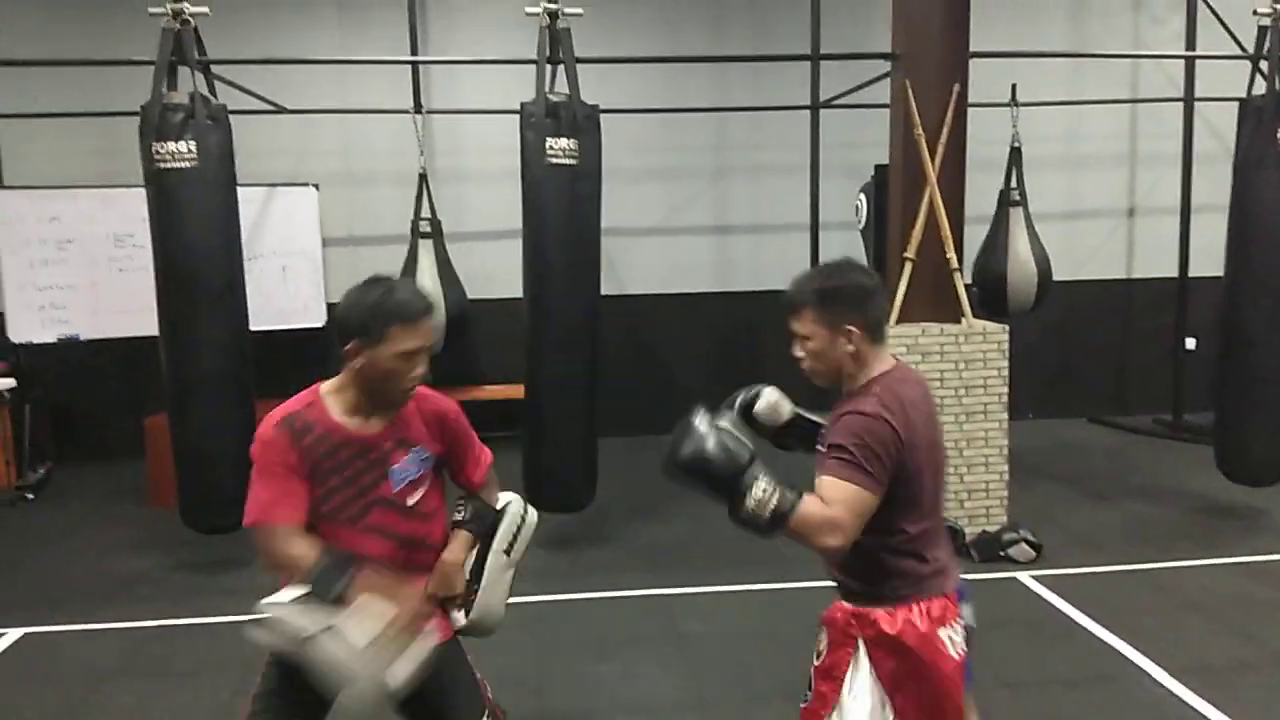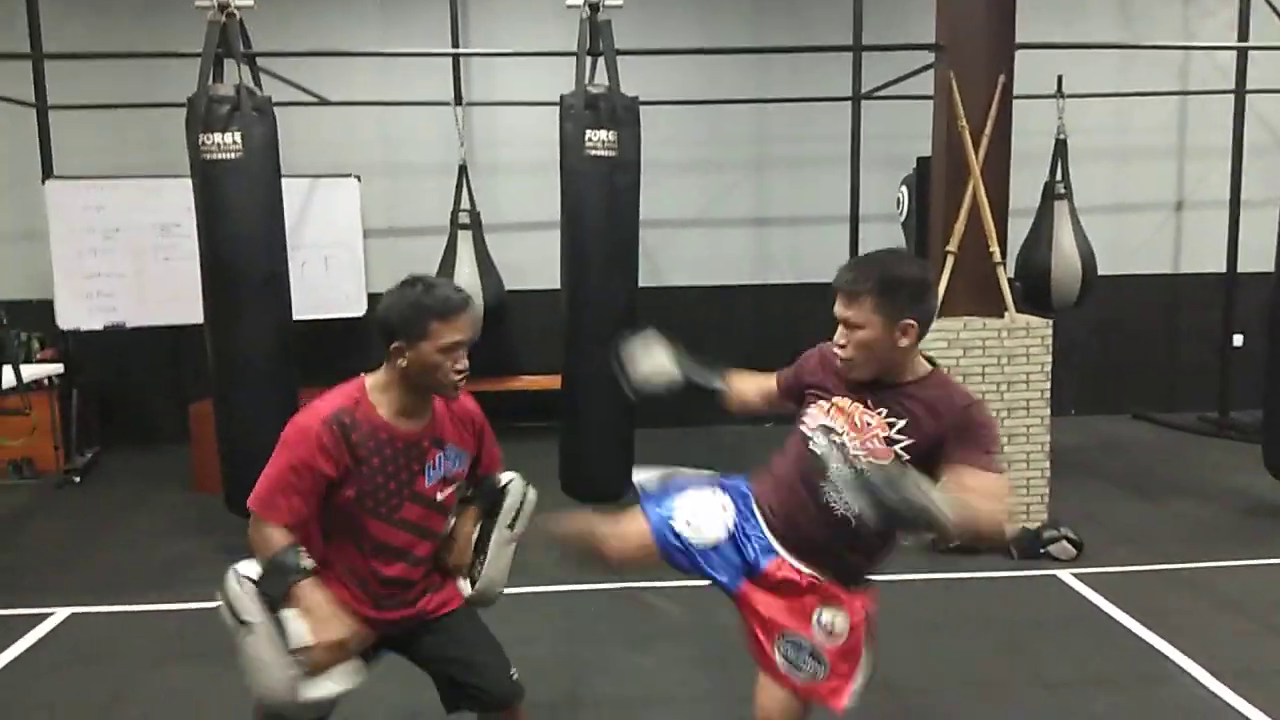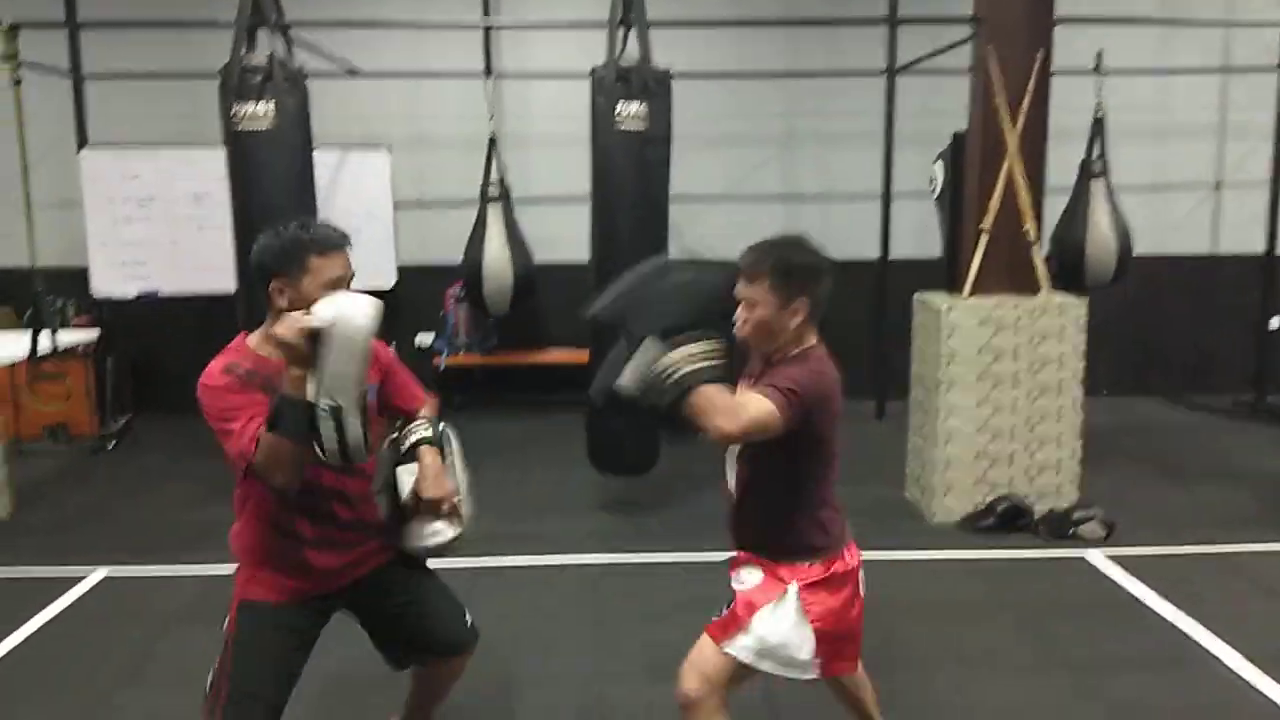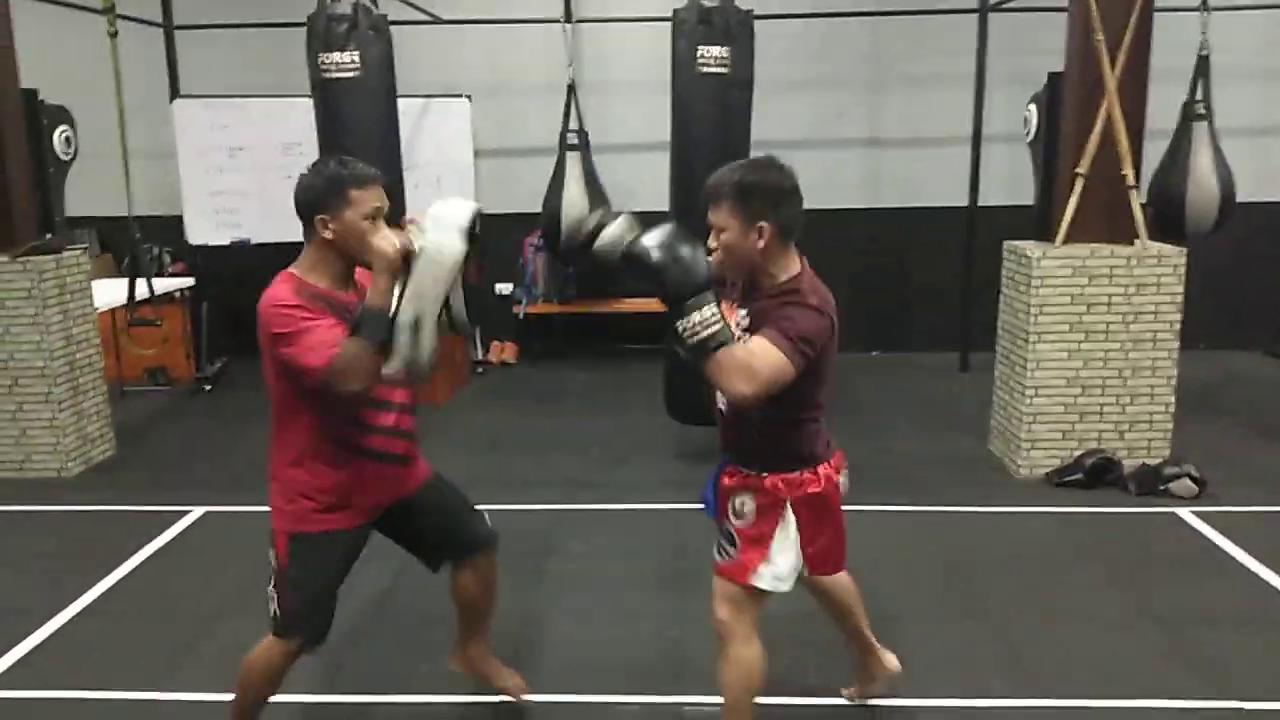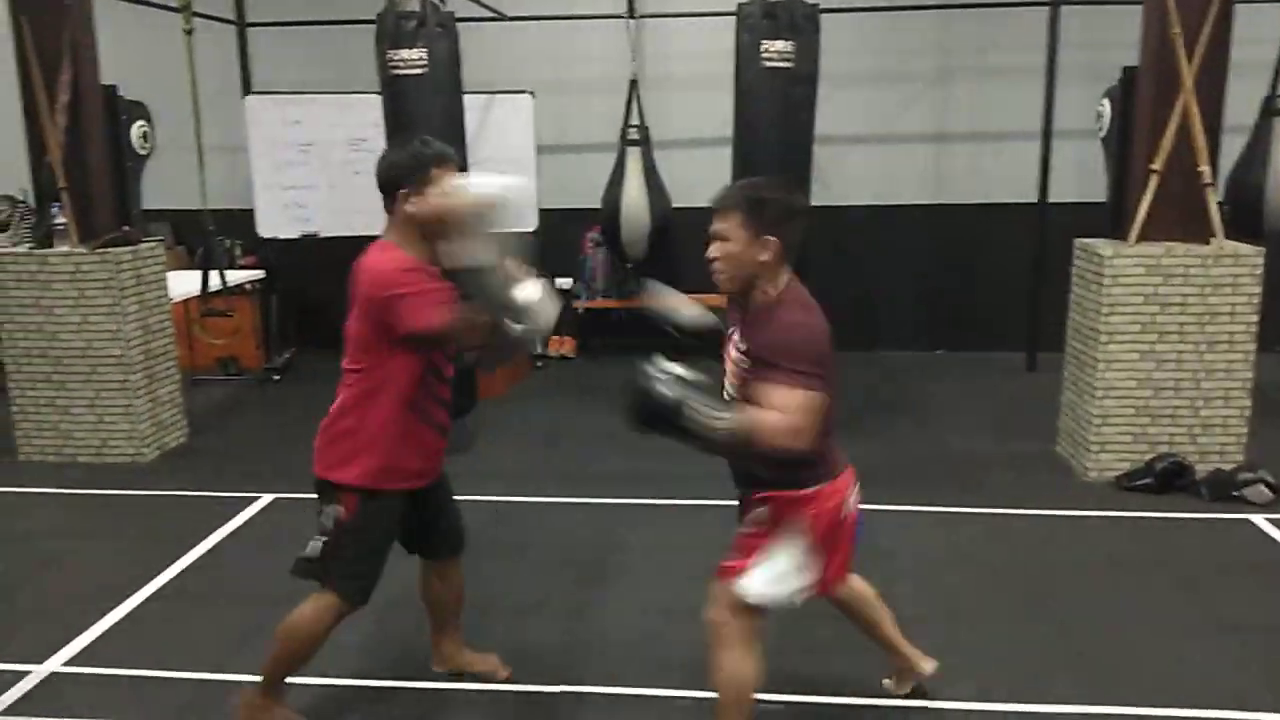
dt=0.5s
person 1, frame 1
left shoulder: (436, 414)
right shoulder: (285, 433)
left elbow: (485, 487)
right elbow: (281, 545)
left wrist: (461, 545)
right wrist: (366, 591)
left hip: (415, 619)
person 1, frame 2
left shoulder: (463, 413)
right shoulder: (324, 426)
left elbow: (487, 480)
right elbow: (267, 528)
left wrist: (467, 525)
right wrist: (315, 603)
left hip: (428, 598)
right hip: (338, 606)
person 1, frame 3
left shoulder: (365, 351)
right shoulder: (226, 379)
left elbow: (419, 410)
right elbow: (285, 474)
left wrist: (430, 463)
right wrist: (295, 375)
left hip: (367, 550)
right hip: (279, 576)
left knee: (451, 643)
person 1, frame 4
left shoulder: (363, 281)
right shoulder: (284, 304)
right elbow: (353, 375)
left wrist: (406, 269)
right wrist: (384, 284)
left hip: (397, 473)
right hip: (320, 496)
left knee: (477, 544)
right knee: (292, 638)
left ankle: (473, 651)
person 1, frame 5
left shoulder: (418, 264)
right shoulder: (387, 268)
left elbow: (472, 332)
right elbow: (462, 327)
left hip: (411, 455)
right hip: (365, 460)
left knee: (446, 549)
right knee: (340, 591)
left ankle: (448, 648)
person 2, frame 1
left shoulder: (869, 419)
right shoulder: (902, 382)
left elbow: (831, 531)
left wrist: (741, 478)
right wrist: (797, 423)
left hip: (888, 617)
right hip: (932, 593)
person 2, frame 2
left shoulder: (960, 417)
right shoulder: (830, 364)
left elbow: (989, 517)
right elbow: (762, 394)
left wrist: (913, 498)
right wrist: (687, 374)
left hip: (821, 589)
right knee: (616, 542)
person 2, frame 3
left shoulder: (806, 380)
right shoulder: (783, 361)
left elbow: (727, 422)
right elbow: (731, 414)
left hip: (795, 573)
right hip: (809, 555)
right knee: (830, 652)
person 2, frame 4
left shoulder: (805, 312)
right shoulder: (750, 269)
left elbow: (740, 381)
right elbow: (670, 268)
left wrist: (691, 296)
right wrist: (627, 239)
left hip: (787, 481)
right hip: (760, 467)
left knee: (731, 614)
right knee: (817, 568)
right ankle: (873, 659)
person 2, frame 5
left shoulder: (792, 326)
right shoulder: (755, 296)
left elbow: (787, 433)
left wrist: (692, 410)
left hip: (799, 499)
right hip: (781, 491)
left knee: (727, 621)
right knee: (830, 577)
right ankle: (910, 662)
